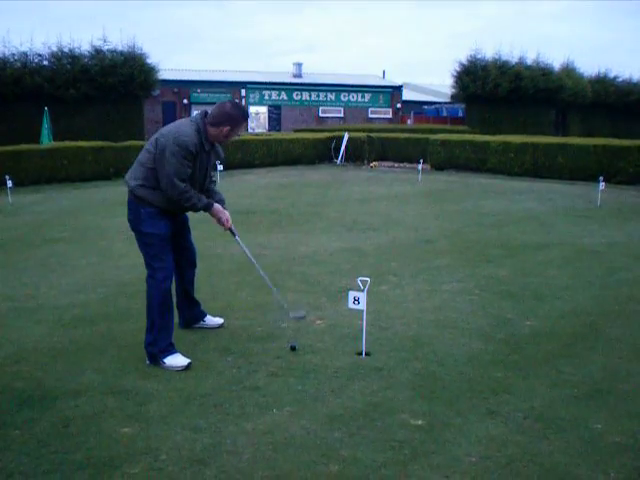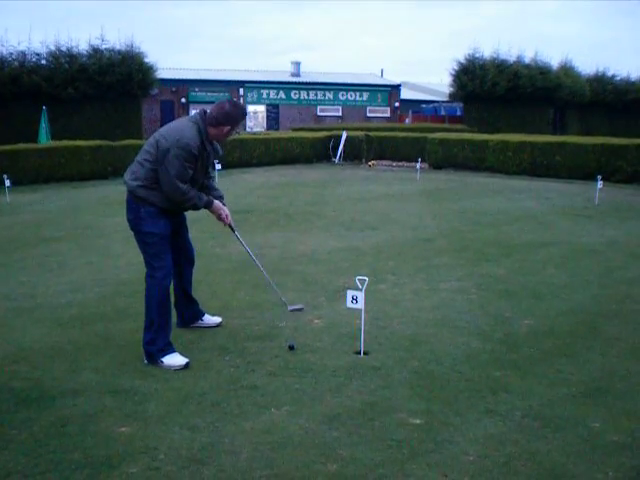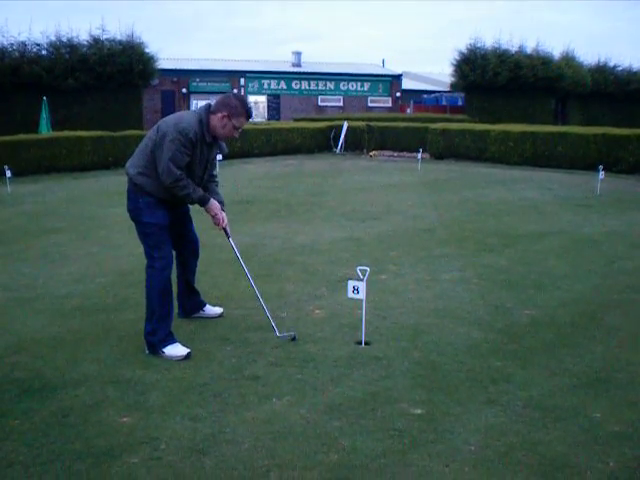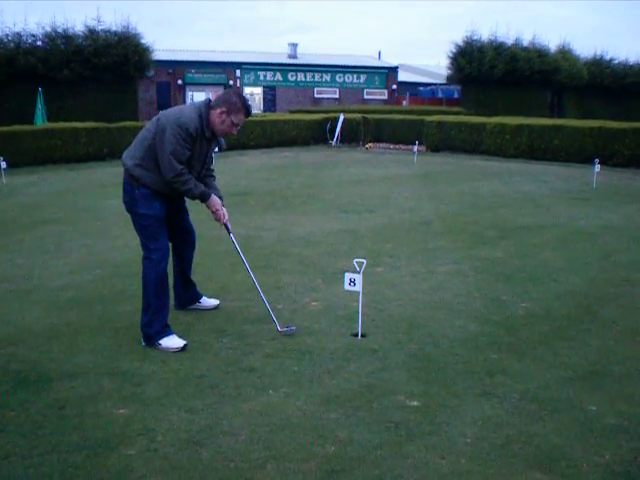
dt=0.5s
person 1, frame 1
left shoulder: (206, 139)
right shoulder: (182, 139)
left elbow: (206, 179)
right elbow: (176, 187)
left wrist: (220, 205)
right wrist: (210, 207)
left hip: (171, 206)
right hip: (148, 207)
left knee: (186, 260)
right knee: (162, 273)
left ankle: (191, 315)
right ankle: (158, 350)
person 1, frame 2
left shoulder: (202, 135)
right shoulder: (184, 140)
left elbow: (204, 177)
right elbow: (176, 188)
left wrist: (219, 201)
right wrist: (209, 204)
left hip: (168, 204)
right hip: (147, 206)
left knee: (184, 259)
right knee: (161, 272)
left ankle: (189, 314)
right ankle: (156, 349)
person 1, frame 3
left shoulder: (212, 136)
right shoulder: (182, 128)
left elbow: (208, 177)
right elbow: (171, 176)
left wrist: (218, 207)
right wrist: (205, 201)
left hip: (173, 198)
right hip: (147, 198)
left knee: (189, 249)
right knee: (161, 262)
left ankle: (191, 305)
right ankle: (158, 339)
person 1, frame 4
left shoulder: (210, 130)
right shoulder: (182, 122)
left elbow: (205, 171)
right elbow: (174, 171)
left wrist: (217, 201)
right wrist: (206, 197)
left hip: (168, 189)
right hip: (143, 189)
left knee: (185, 240)
right knee: (157, 254)
left ankle: (186, 296)
right ankle: (155, 331)
